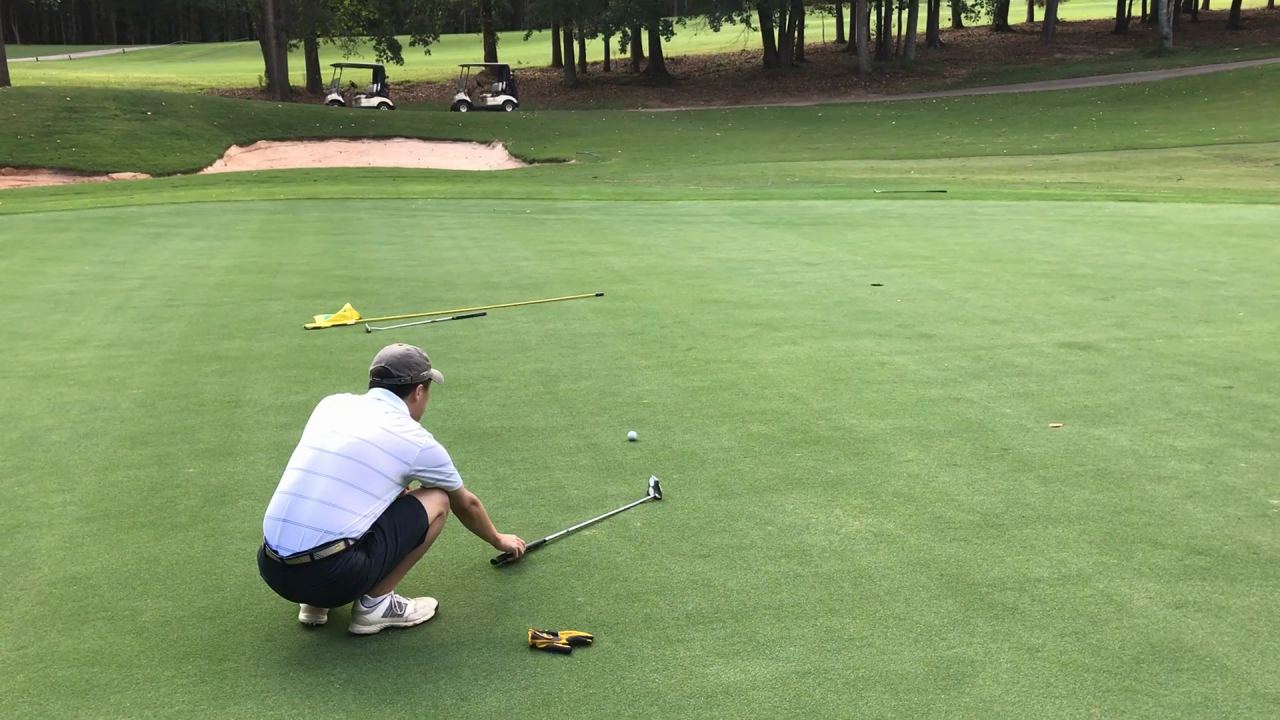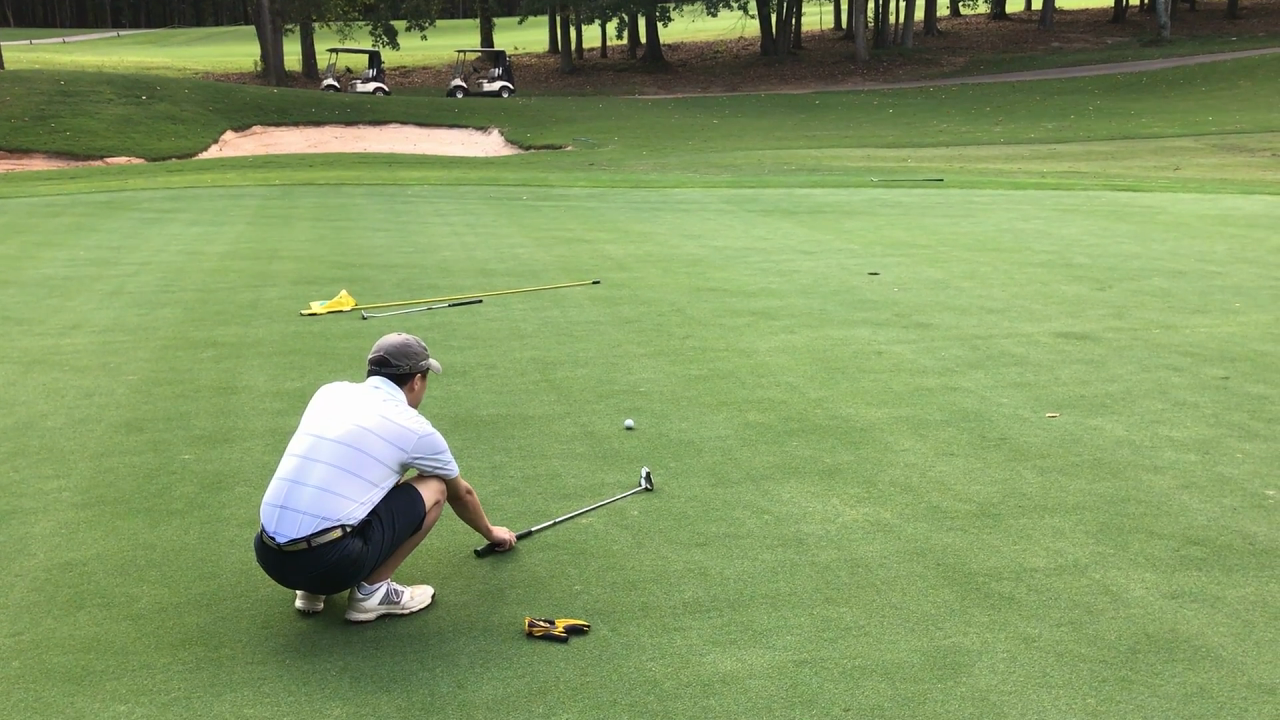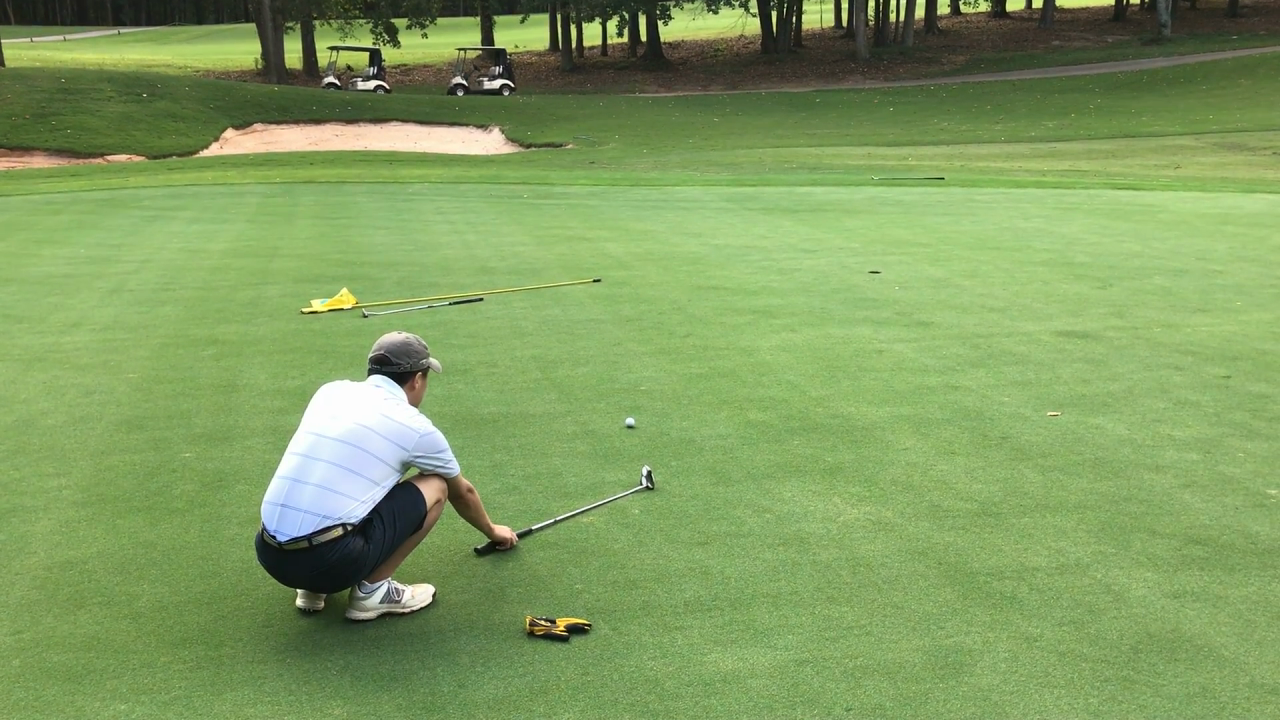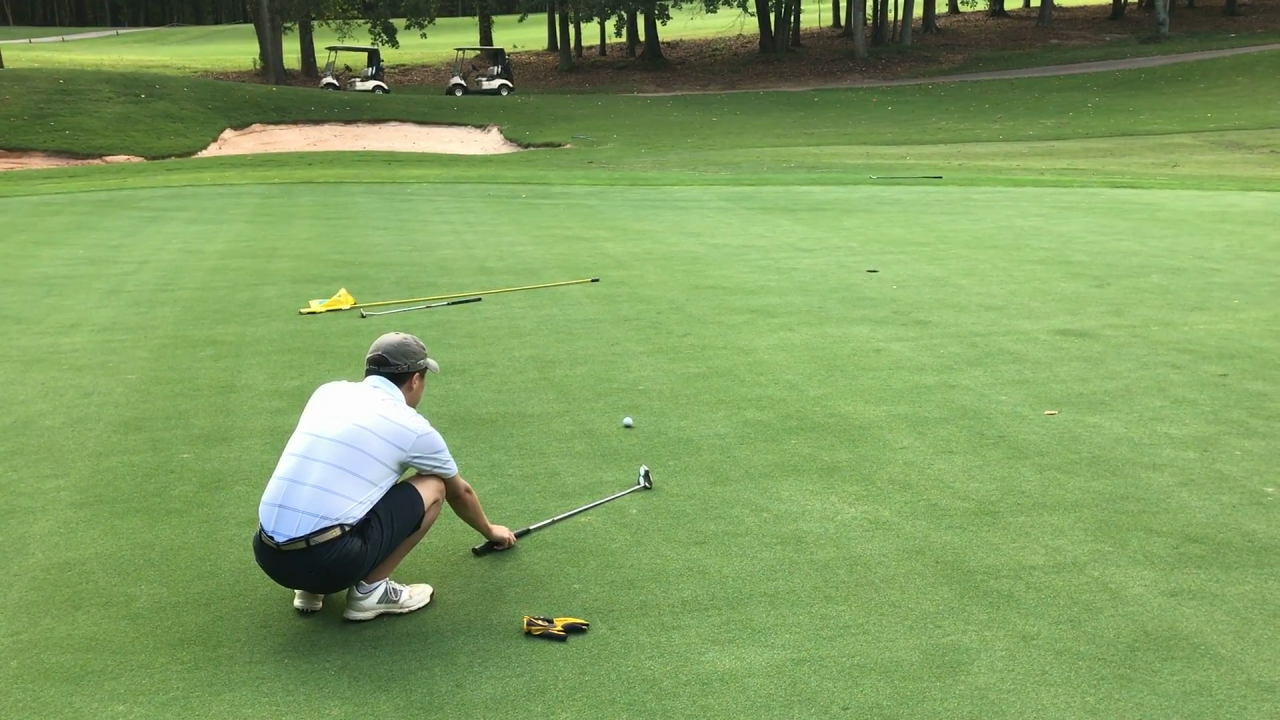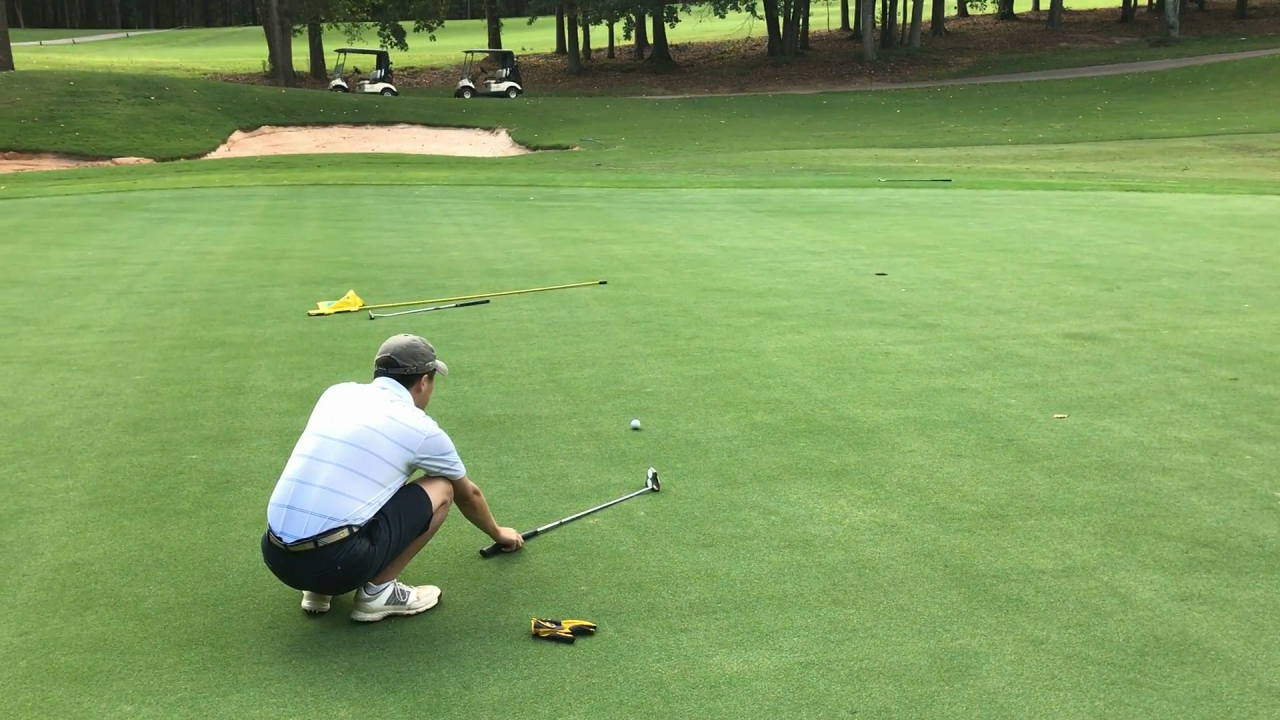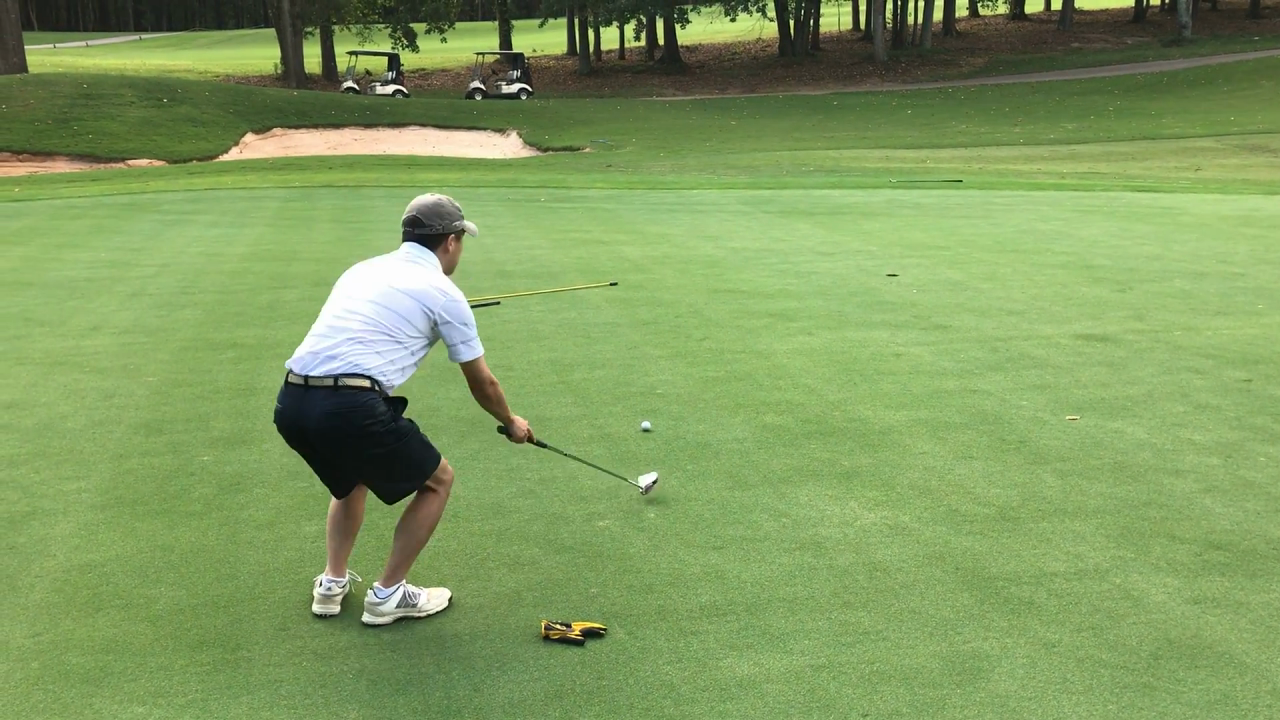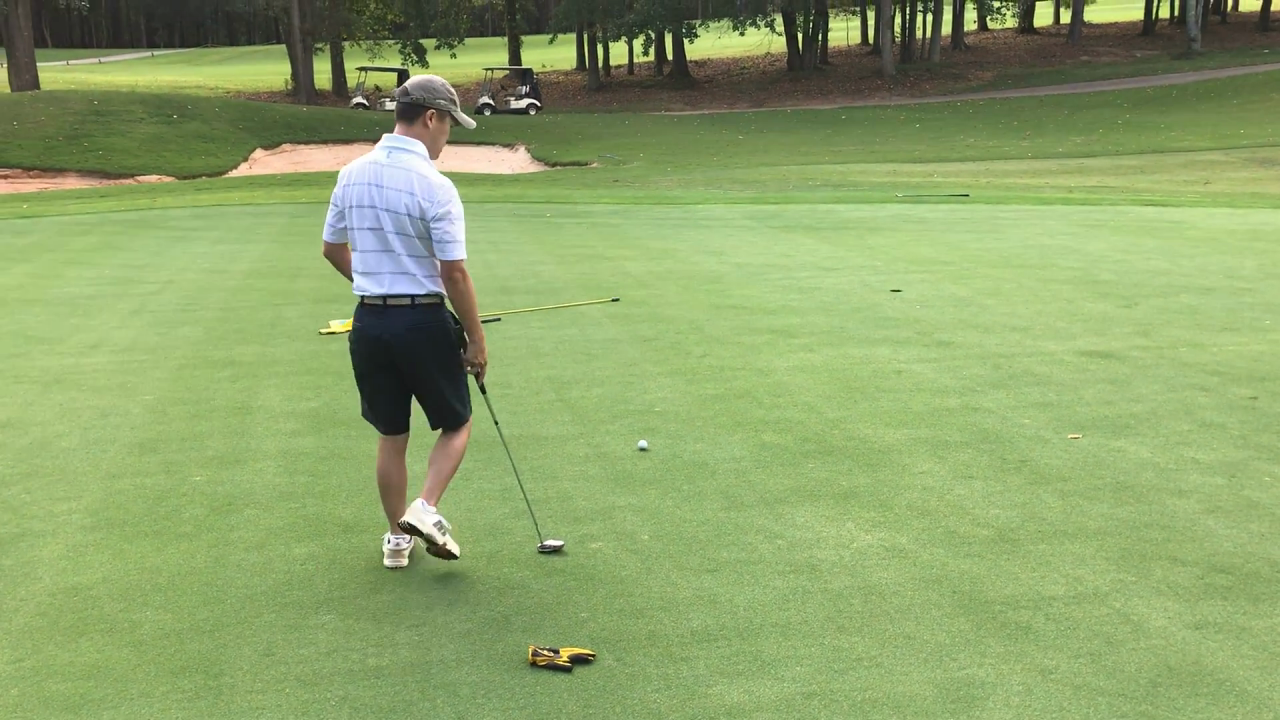
dt=0.7s
person 1, frame 1
left shoulder: (330, 405)
right shoulder: (415, 440)
right elbow: (466, 505)
right wrist: (499, 540)
left hip: (272, 568)
right hip: (330, 574)
right knee: (437, 500)
left ankle: (315, 600)
right ankle: (374, 605)
person 1, frame 2
left shoulder: (330, 392)
right shoulder: (414, 427)
right elbow: (461, 495)
right wrist: (490, 532)
left hip: (269, 555)
right hip: (328, 561)
right knee: (434, 489)
left ankle: (313, 587)
right ankle: (371, 592)
person 1, frame 3
left shoulder: (330, 391)
right shoulder: (415, 426)
right elbow: (462, 493)
right wrist: (492, 531)
left hip: (269, 554)
right hip: (330, 559)
right knee: (435, 488)
left ankle: (313, 586)
right ankle: (372, 590)
person 1, frame 4
left shoulder: (328, 391)
right shoulder: (412, 426)
right elbow: (460, 493)
right wrist: (490, 531)
left hip: (267, 555)
right hip: (327, 561)
right knee: (433, 487)
left ankle: (312, 587)
right ankle: (370, 590)
person 1, frame 5
left shoulder: (336, 393)
right shoulder: (420, 428)
right elbow: (468, 495)
right wrist: (498, 533)
left hip: (275, 555)
right hip: (335, 560)
right knee: (441, 489)
left ankle: (319, 587)
right ankle: (377, 592)
person 1, frame 6
left shoulder: (362, 269)
right shoulder: (443, 293)
right elbow: (481, 381)
right wrist: (511, 422)
left hip: (291, 402)
right hip: (350, 406)
left knee: (355, 474)
right knee: (436, 482)
left ankle: (333, 582)
right ankle: (388, 595)
person 1, frame 7
left shoulder: (352, 175)
right shoulder: (434, 187)
left elbow: (332, 250)
right elbow: (454, 274)
right wrist: (476, 338)
left hip: (369, 322)
right hip: (422, 320)
left knee: (391, 437)
right knee: (457, 424)
left ankle: (398, 538)
right ankle: (425, 510)
